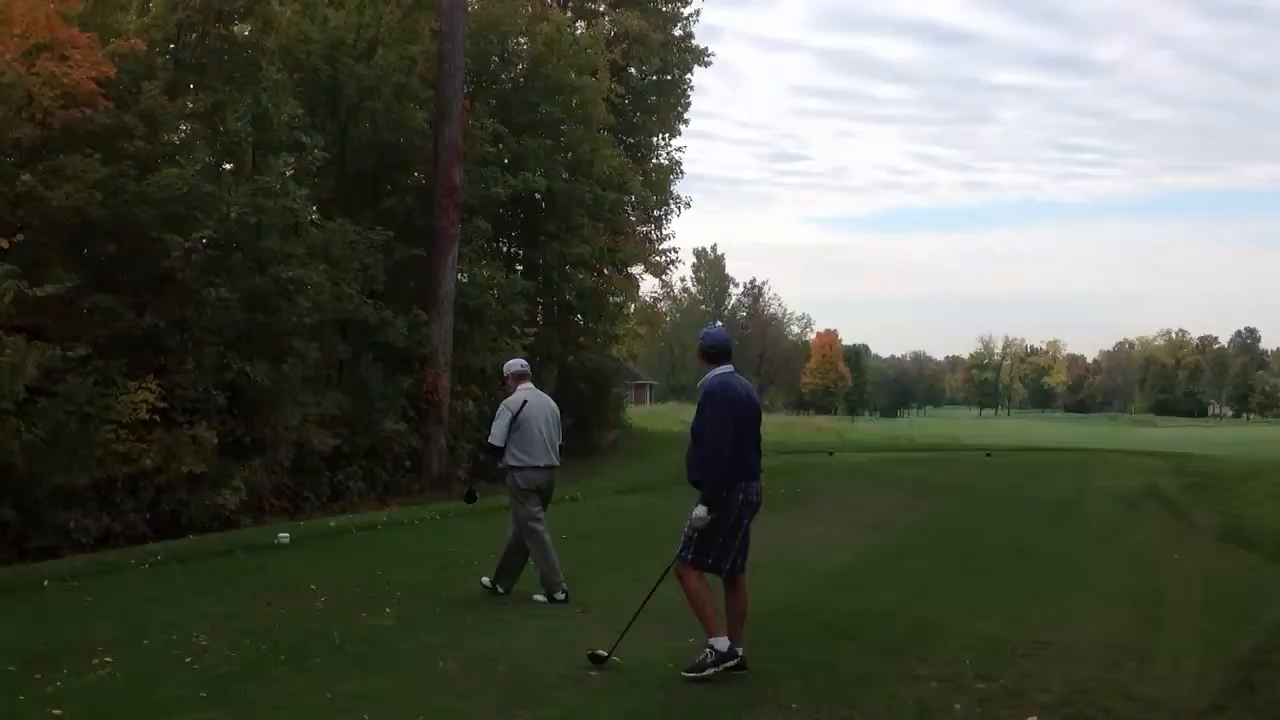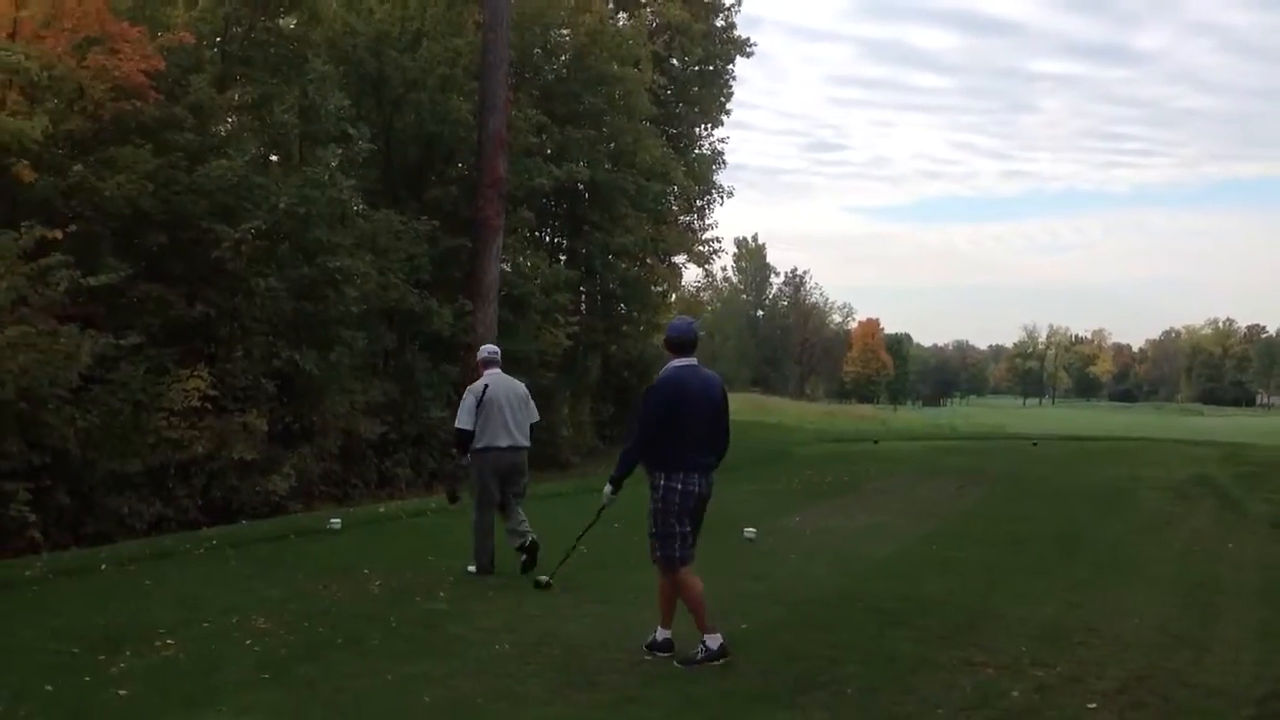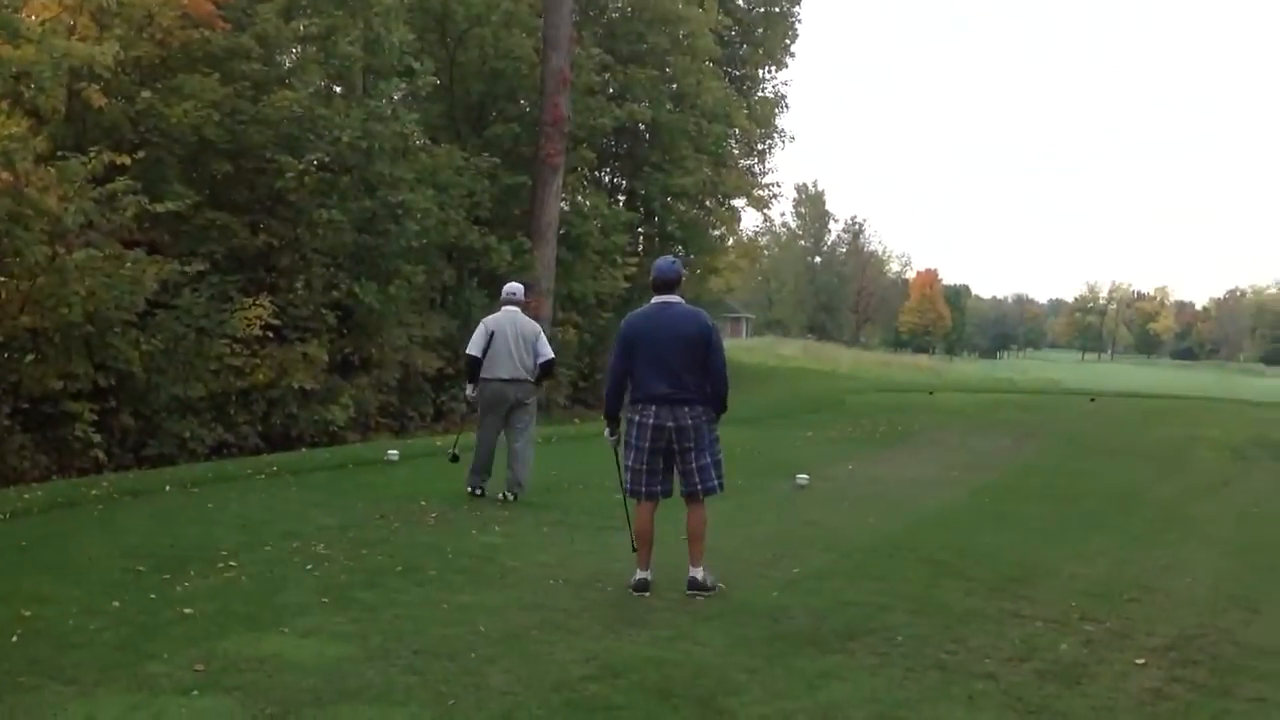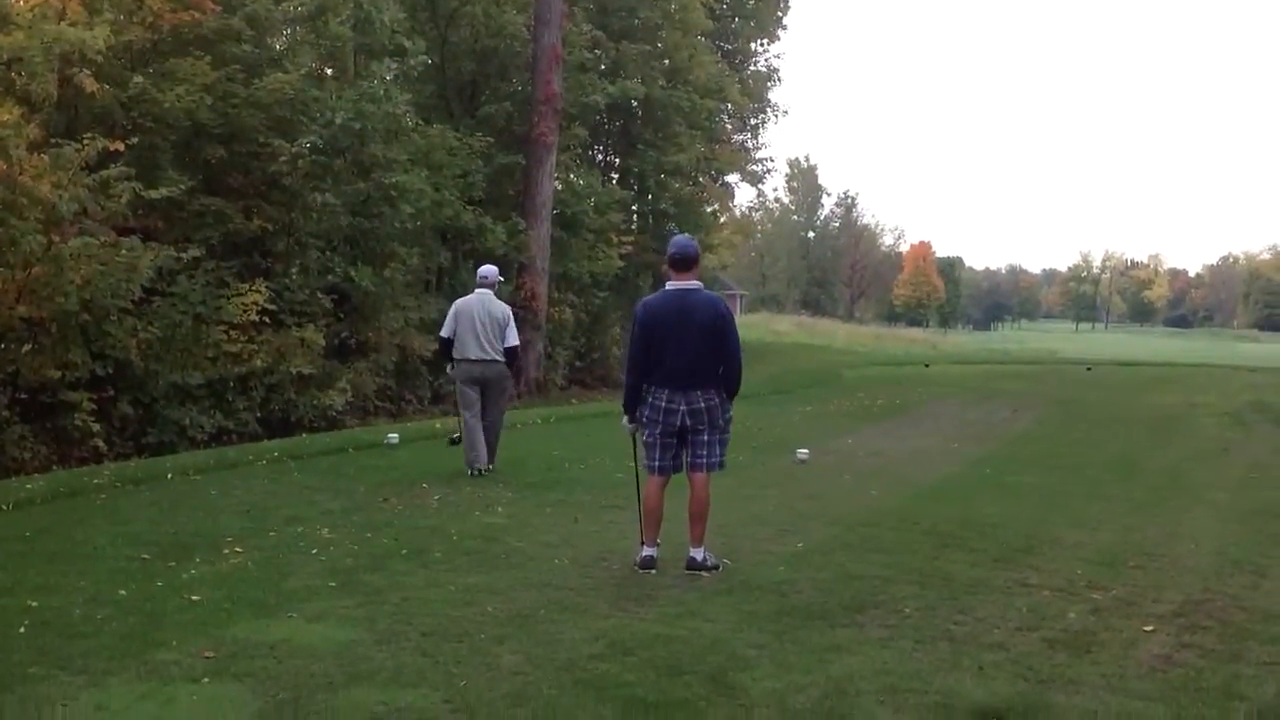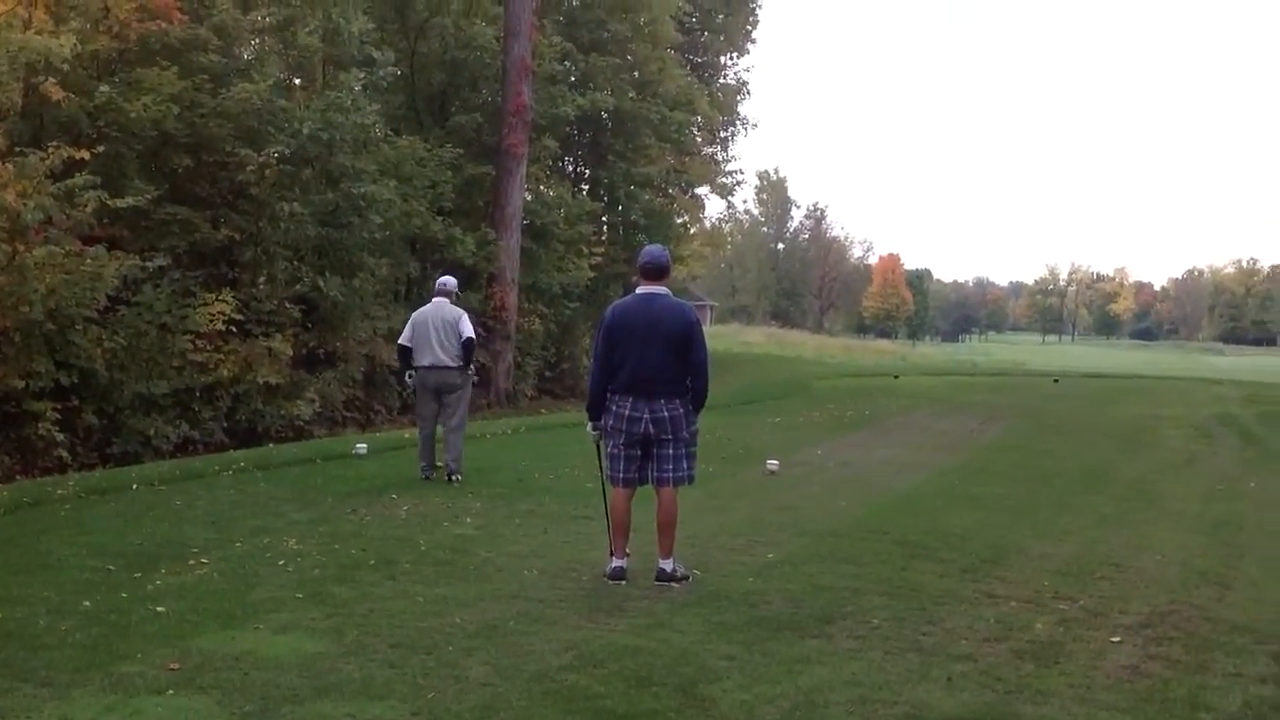
dt=1s
person 1, frame 1
left shoulder: (715, 390)
right shoulder: (744, 388)
left elbow: (718, 452)
left wrist: (707, 502)
left hip: (725, 493)
right hip: (746, 489)
left knee: (688, 565)
right knee: (733, 572)
left ankle: (719, 644)
right ankle: (733, 649)
person 1, frame 2
left shoulder: (664, 384)
right shoulder: (714, 383)
left elbow: (641, 439)
right elbow: (723, 438)
left wrist: (616, 480)
left hip: (671, 480)
right hip: (701, 480)
left knee: (677, 564)
right knee: (673, 558)
left ankle: (712, 640)
right ankle: (663, 635)
person 1, frame 3
left shoulder: (633, 322)
right shoulder: (700, 320)
left elbow: (617, 375)
right elbow: (718, 373)
left wrist: (612, 420)
right wrist: (715, 413)
left hip: (646, 415)
right hip: (692, 414)
left knee: (646, 499)
right knee: (695, 497)
left ankle: (642, 574)
right ankle: (697, 573)
person 1, frame 4
left shoulder: (649, 307)
right shoulder: (716, 305)
left elbow: (636, 363)
right elbow: (732, 359)
left wrist: (631, 408)
right wrist: (727, 397)
left hip: (659, 399)
right hip: (705, 399)
left knee: (656, 476)
right knee: (700, 476)
left ankle: (648, 552)
right ankle: (697, 554)
person 1, frame 5
left shoulder: (616, 312)
right shoulder: (685, 313)
left elbow: (600, 368)
right elbow: (699, 369)
left wrist: (595, 414)
right wrist: (694, 409)
left hip: (624, 407)
right hip: (671, 408)
left knee: (622, 487)
right knee: (667, 488)
left ankle: (618, 563)
right ankle: (666, 565)
person 2, frame 1
left shoulder: (510, 404)
right shoulder: (549, 403)
left elbow: (495, 446)
right elbow: (557, 443)
left wrist: (505, 456)
left hip: (522, 475)
right hip: (548, 473)
left knee: (533, 530)
right knee: (523, 527)
left ankle: (556, 589)
right ankle: (501, 581)
person 2, frame 2
left shoulder: (475, 389)
right shoulder: (519, 386)
left elbow: (464, 429)
right elbow: (532, 423)
left wrist: (462, 451)
left hip: (487, 455)
right hip: (518, 454)
left knee: (485, 508)
right knee: (512, 504)
left ankle: (484, 563)
right ankle: (526, 539)
person 2, frame 3
left shoulder: (488, 322)
right shoulder: (533, 327)
left elbow: (472, 356)
right elbow: (548, 362)
left wrist: (471, 383)
right wrist: (534, 382)
left hip: (492, 387)
right hip: (523, 389)
left knee: (486, 437)
right knee: (520, 440)
left ankle: (477, 484)
right ankle: (513, 490)
person 2, frame 4
left shoulder: (459, 305)
right shoulder: (504, 309)
left elbow: (445, 338)
right elbow: (512, 347)
left wrist: (451, 361)
right wrist: (510, 369)
left hip: (466, 368)
right hip: (496, 369)
left knee: (471, 416)
right knee: (491, 417)
left ankle: (476, 464)
right ankle: (487, 462)
person 2, frame 5
left shoulder: (418, 315)
right shoulder: (458, 314)
left elbow: (403, 346)
right elbow: (469, 340)
left wrist: (408, 368)
right wrist: (468, 364)
left hip: (425, 374)
right hip: (454, 375)
left knee: (426, 424)
right knee: (454, 425)
left ankle: (427, 470)
right ankle: (452, 471)
